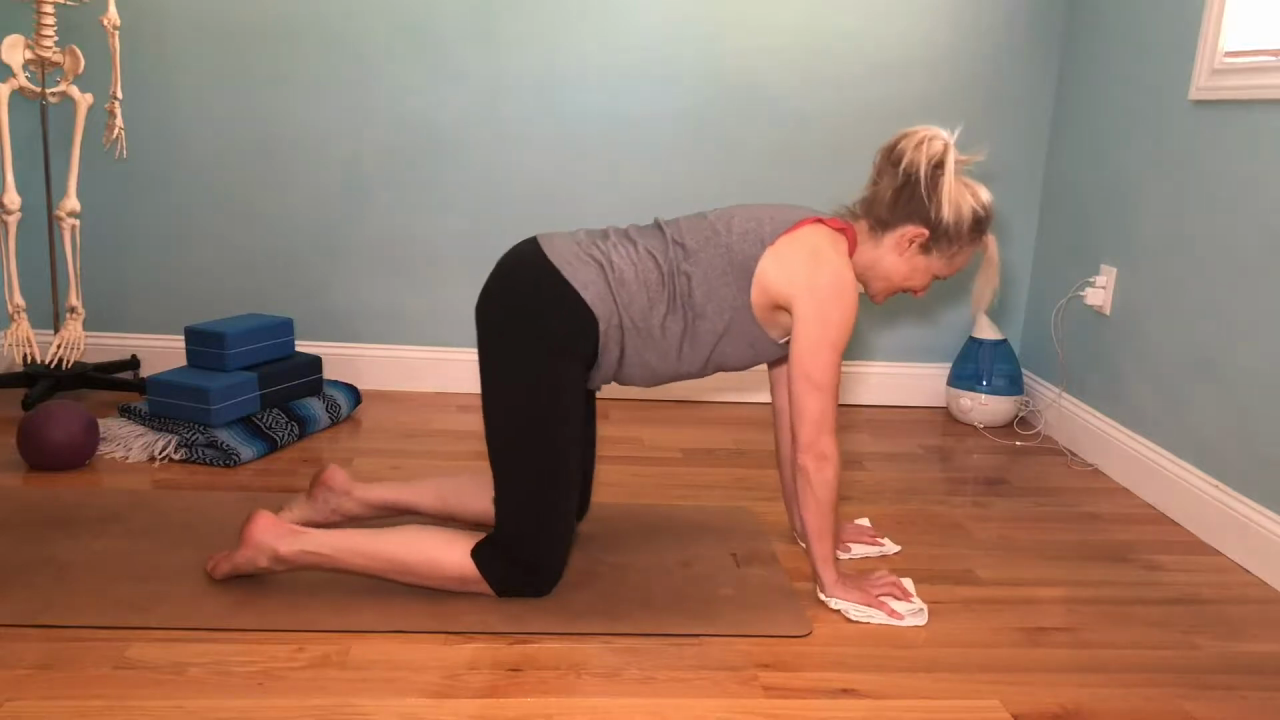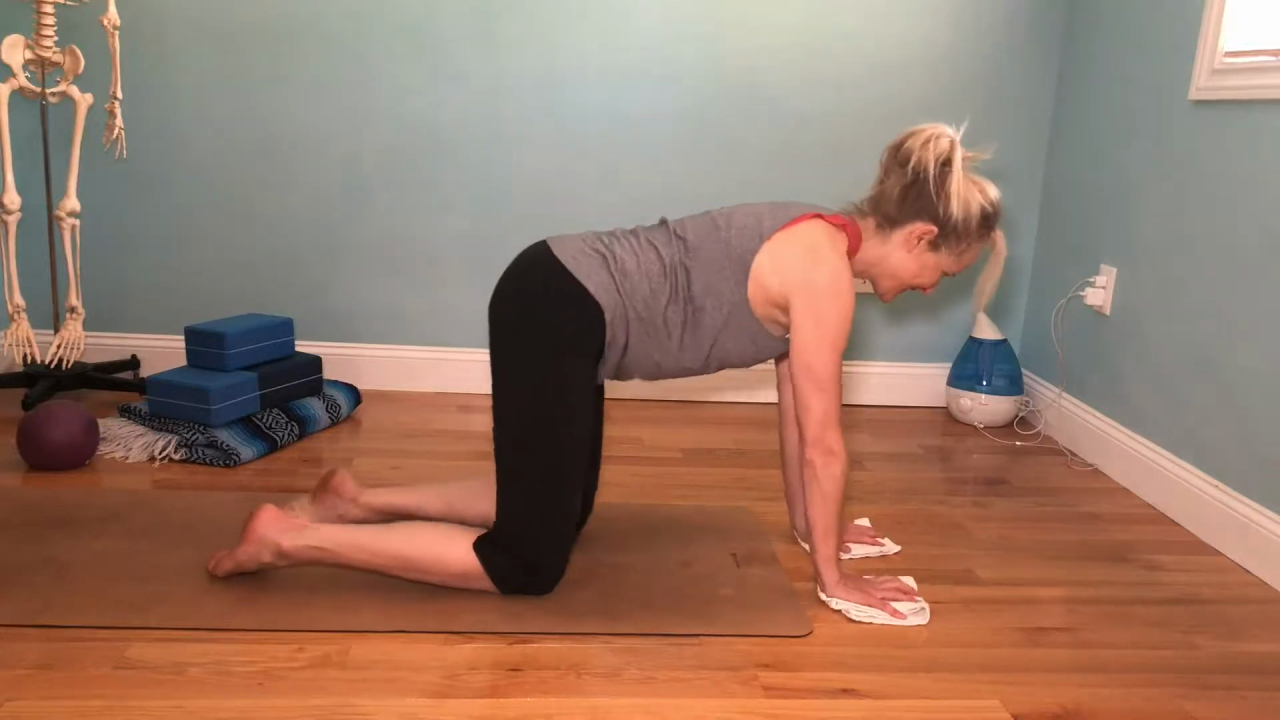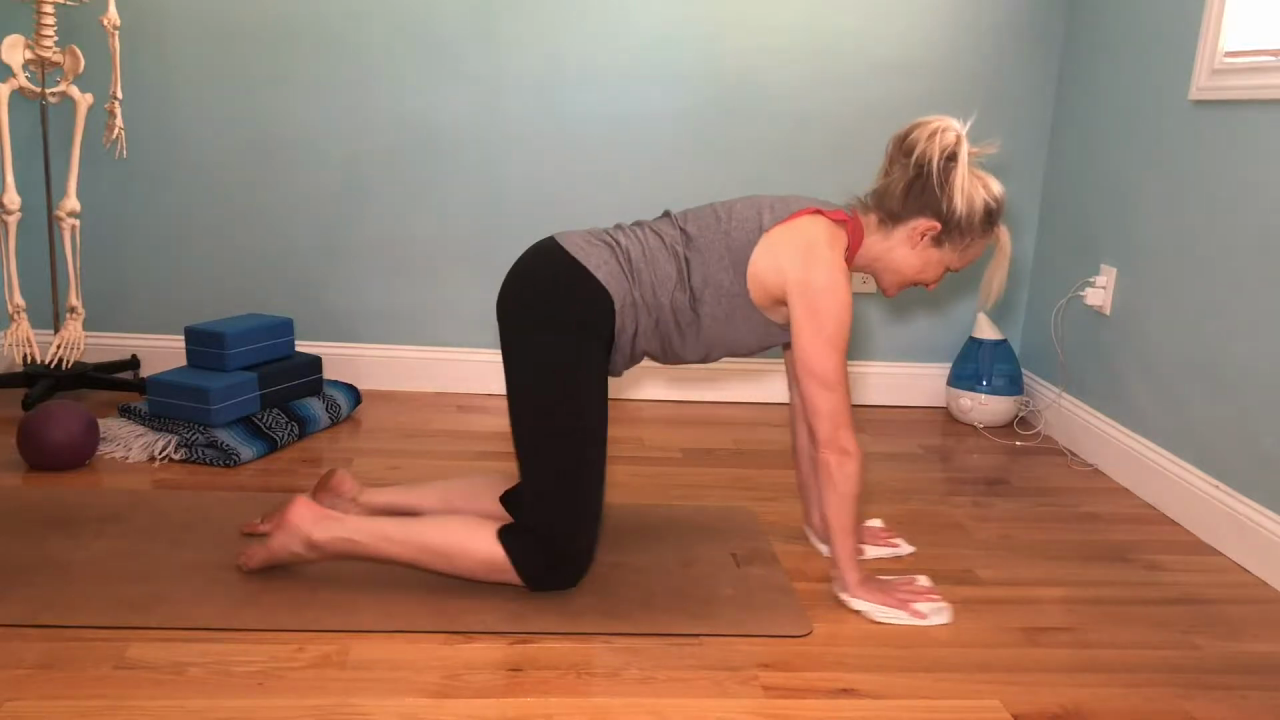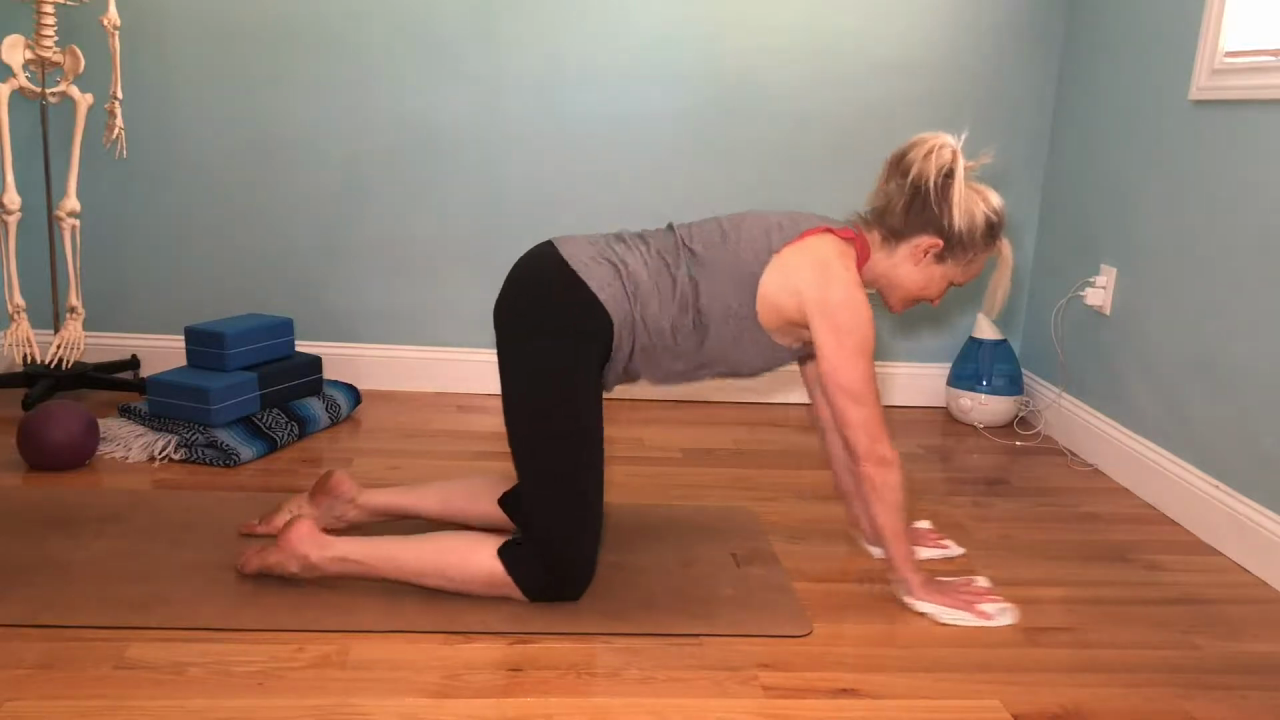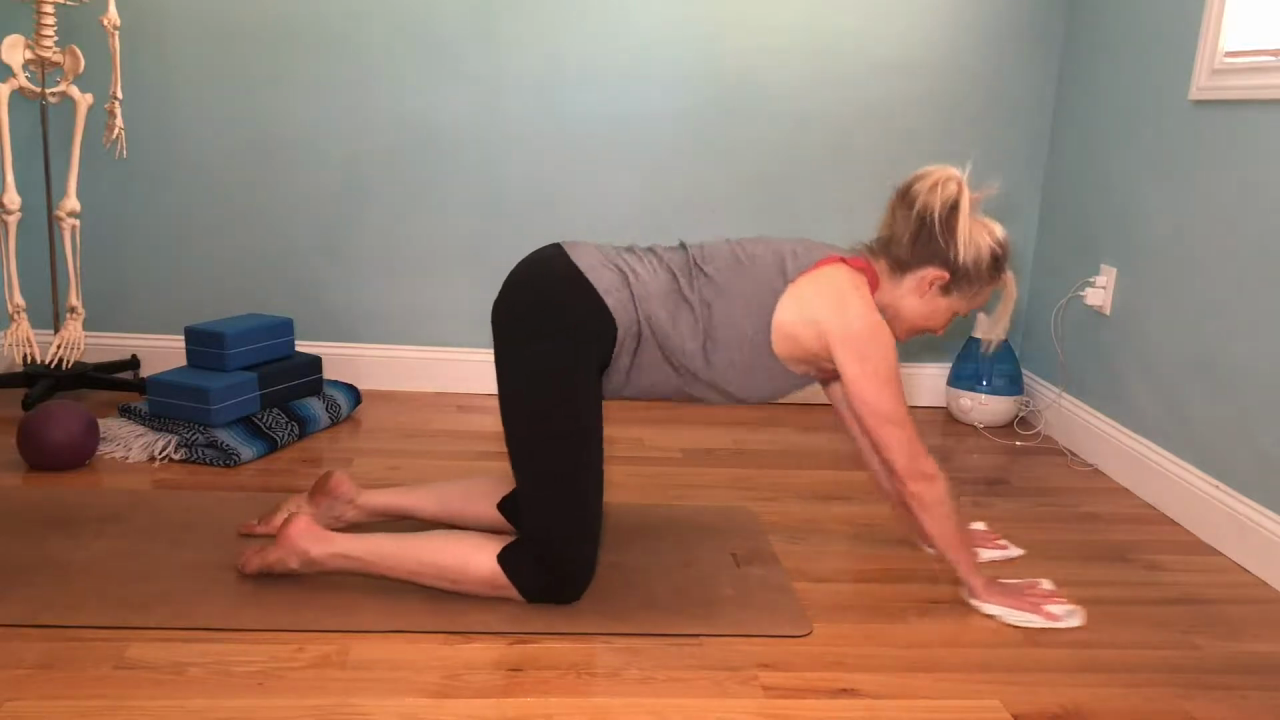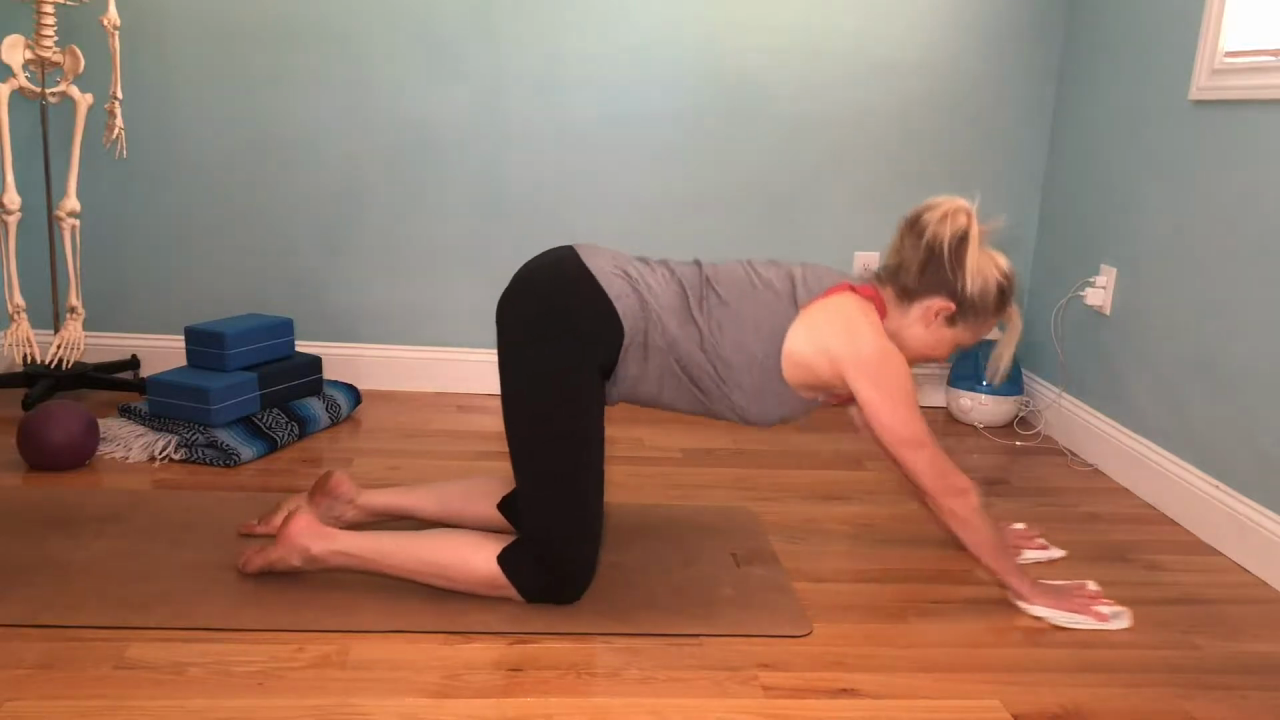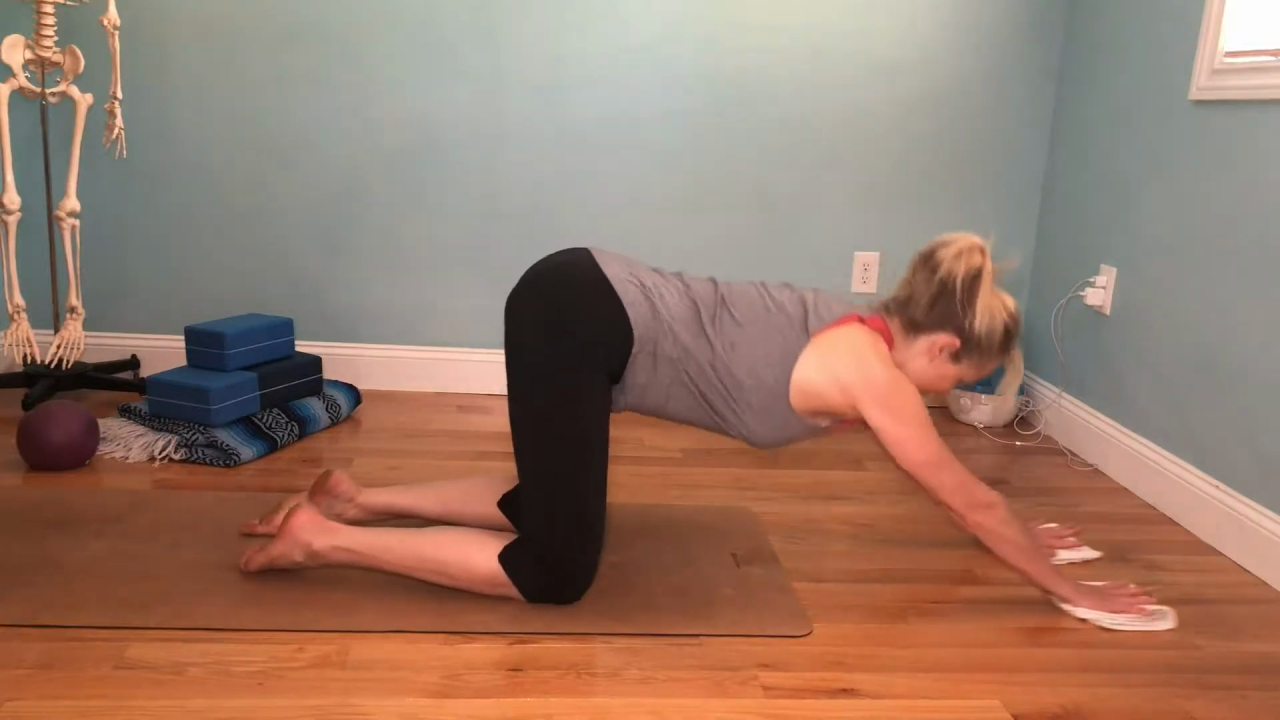
dt=0.1s
person 1, frame 1
left shoulder: (810, 251)
right shoulder: (831, 275)
left elbow: (789, 419)
right elbow: (816, 445)
left wrist: (809, 525)
right wrist: (831, 576)
left hip: (544, 294)
right hip: (547, 314)
left knee: (556, 507)
right knee: (527, 564)
left ankle: (355, 495)
right ankle: (288, 542)
person 1, frame 2
left shoulder: (817, 243)
right shoulder: (824, 268)
left elbow: (795, 419)
right elbow: (822, 443)
left wrist: (807, 524)
right wrist: (831, 575)
left hip: (556, 301)
right hip: (555, 312)
left knee: (558, 507)
right knee: (529, 561)
left ankle: (358, 500)
right ankle: (290, 537)
person 1, frame 3
left shoulder: (820, 239)
right shoulder: (821, 262)
left elbow: (807, 414)
right elbow: (835, 440)
left wrist: (822, 523)
right wrist: (852, 575)
left hip: (563, 292)
right hip: (564, 303)
left knee: (553, 501)
right knee: (556, 554)
left ankle: (359, 499)
right ankle: (320, 531)
person 1, frame 4
left shoulder: (829, 256)
right shoulder: (838, 285)
left elbow: (834, 425)
right elbow: (872, 448)
left wrist: (876, 524)
right wrist: (912, 575)
left hip: (557, 299)
right hip: (564, 319)
left knee: (550, 506)
right knee: (557, 569)
left ankle: (353, 498)
right ankle: (315, 548)
person 1, frame 5
left shoulder: (848, 283)
right shoulder: (853, 314)
left elbow: (873, 441)
right elbow: (914, 471)
left wrist: (941, 533)
right wrist: (978, 582)
left hip: (559, 297)
right hip: (564, 319)
left knee: (549, 511)
right knee: (557, 571)
left ankle: (357, 500)
right ankle: (319, 548)
person 1, frame 6
left shoulder: (850, 308)
right shoulder: (862, 341)
left elbow: (928, 474)
right elbow: (941, 479)
left wrist: (984, 532)
right wrist: (1021, 583)
left hip: (563, 299)
right hip: (569, 322)
left knee: (552, 507)
right knee: (555, 571)
left ankle: (353, 497)
right ankle: (321, 541)
person 1, frame 7
left shoulder: (867, 332)
right shoulder: (871, 369)
left elbow: (952, 487)
right elbow: (969, 496)
left wrist: (1018, 542)
right wrist: (1067, 590)
left hip: (576, 297)
right hip: (580, 324)
left knee: (553, 510)
right knee: (558, 572)
left ankle: (358, 497)
right ankle: (327, 541)
